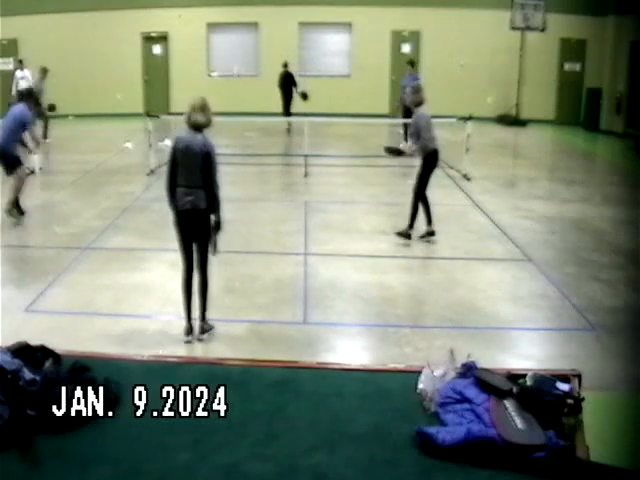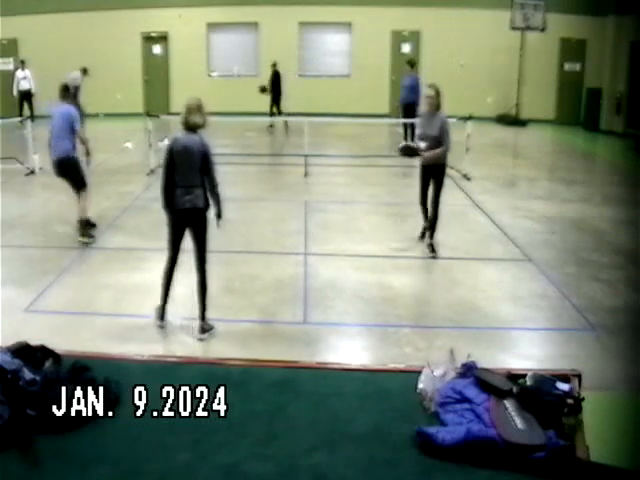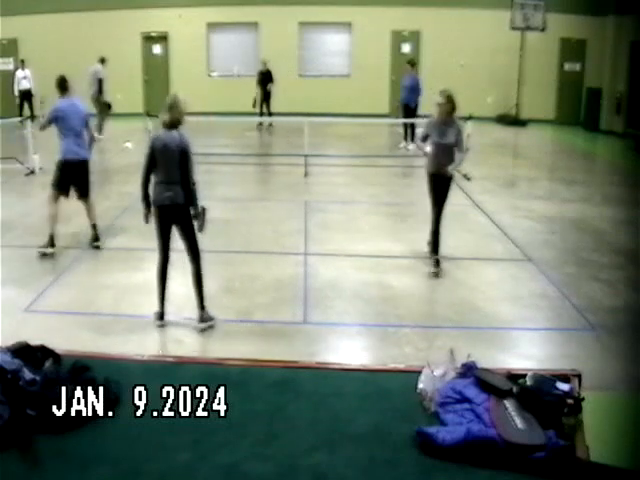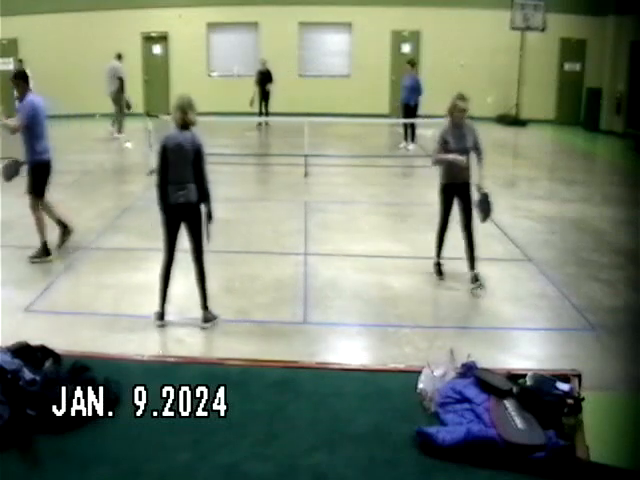
dt=0.5s
person 1, frame 1
left shoulder: (178, 142)
right shoulder: (206, 145)
left elbow: (170, 180)
right elbow: (211, 184)
left wrist: (174, 207)
right wrist: (217, 215)
left hip: (181, 208)
right hip: (200, 208)
left knee: (187, 266)
right knee: (202, 267)
left ankle: (188, 324)
right ankle: (202, 323)
person 1, frame 2
left shoulder: (174, 144)
right shoulder: (202, 145)
left elbow: (166, 181)
right elbow: (210, 180)
left wrist: (167, 208)
right wrist: (218, 207)
left hip: (177, 207)
right hip: (197, 207)
left knee: (172, 259)
right knee: (200, 265)
left ankle: (162, 311)
right ankle: (202, 322)
person 1, frame 3
left shoulder: (155, 141)
right shoulder: (181, 141)
left elbow: (146, 176)
right elbow: (188, 178)
left wrist: (146, 203)
right wrist: (194, 205)
left hip: (160, 203)
right hip: (179, 203)
left knee: (163, 257)
right knee: (194, 257)
left ankle: (161, 312)
right ankle: (202, 312)
person 1, frame 4
left shoulder: (166, 141)
right shoulder: (195, 142)
left elbow: (160, 177)
right elbow: (201, 176)
left wrist: (162, 205)
right wrist: (208, 205)
left hip: (171, 203)
right hip: (191, 202)
left knee: (168, 257)
right knee: (197, 258)
left ankle: (161, 311)
right ankle: (205, 312)
person 2, frame 1
left shoulder: (420, 114)
right shoulder: (420, 112)
left elbow: (426, 141)
left wrist: (412, 150)
right wrist: (411, 145)
left hip: (429, 156)
right hip: (430, 155)
left knee: (417, 192)
right knee: (421, 191)
left ankle: (409, 231)
right ankle: (430, 229)
person 2, frame 2
left shoulder: (442, 119)
right shoulder: (423, 116)
left elbow: (446, 146)
left wrist: (431, 154)
right wrist: (420, 145)
left hip: (439, 165)
right hip: (425, 164)
left knee: (435, 203)
right knee: (423, 200)
left ankle: (430, 240)
right ankle: (427, 223)
person 2, frame 3
left shoulder: (456, 126)
right shoulder: (431, 123)
left elbow: (461, 151)
right elbow: (422, 140)
left wrist: (454, 165)
right wrist: (426, 147)
left hip: (447, 174)
right hip: (433, 173)
left knee: (439, 213)
right knee: (436, 214)
left ankle: (432, 241)
right ankle: (435, 257)
person 2, frame 4
left shoulder: (470, 129)
right shoulder: (446, 131)
left elbow: (479, 154)
right elbow: (435, 159)
left wrist: (480, 177)
right wrist: (452, 157)
left hip: (464, 183)
right hip: (448, 183)
left knee: (468, 228)
right knee: (444, 223)
left ankle: (473, 272)
right ankle: (437, 261)
person 3, frame 1
left shoulder: (16, 109)
right shoulder: (26, 112)
right elbow: (32, 135)
left wrist: (25, 145)
right wrist: (37, 143)
left knee: (22, 173)
right knee: (19, 175)
left ankle: (15, 202)
person 3, frame 2
left shoulder: (55, 112)
right shoulder: (71, 111)
left elbow: (51, 140)
right elbow: (80, 135)
right wrist: (88, 148)
left hip: (56, 159)
right hip: (67, 157)
left knee: (79, 189)
right knee: (83, 192)
left ankle: (84, 222)
right ankle: (83, 230)
person 3, frame 3
left shoulder: (58, 108)
right shoulder: (82, 107)
left elbow: (42, 127)
right elbow: (91, 136)
left hip: (67, 160)
right hip: (83, 160)
left knee: (53, 200)
right knee: (86, 200)
left ankle: (51, 242)
right ankle: (95, 235)
person 3, frame 4
left shoulder: (28, 103)
right shoulder: (35, 100)
left hip: (38, 160)
right hip: (40, 158)
left knee: (35, 203)
right knee: (39, 200)
left ankle: (45, 249)
right ankle: (63, 226)
